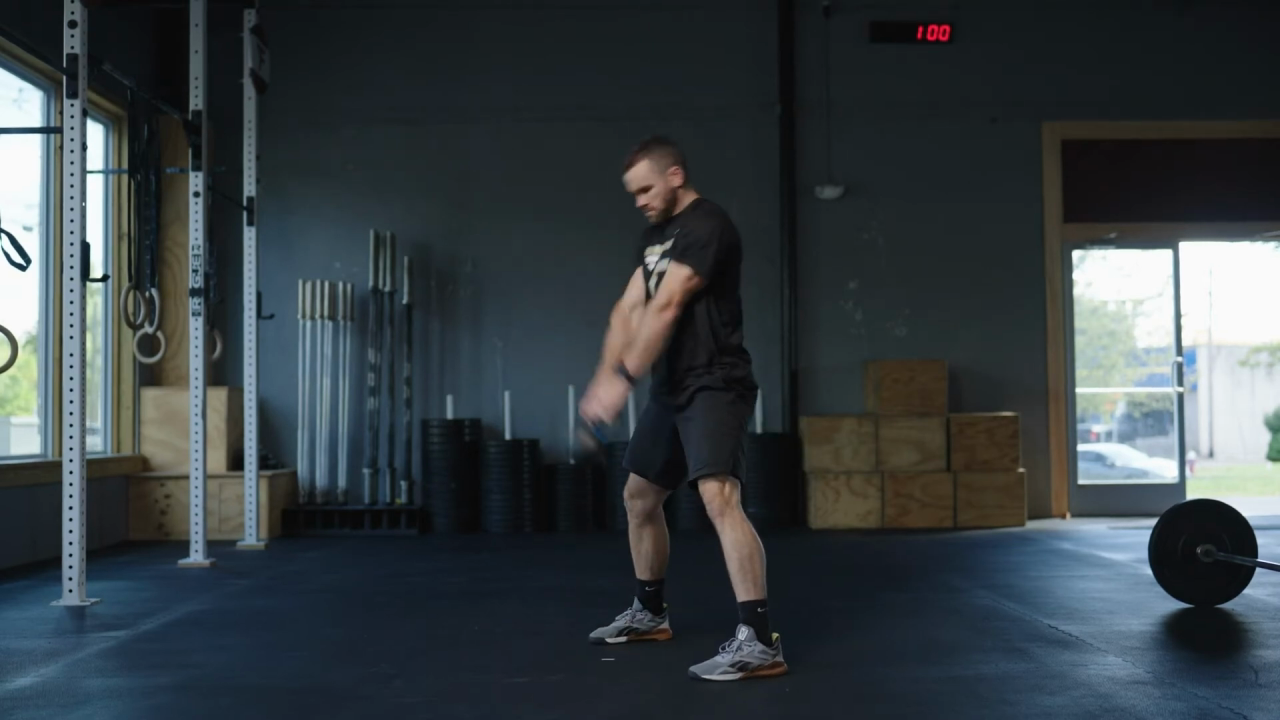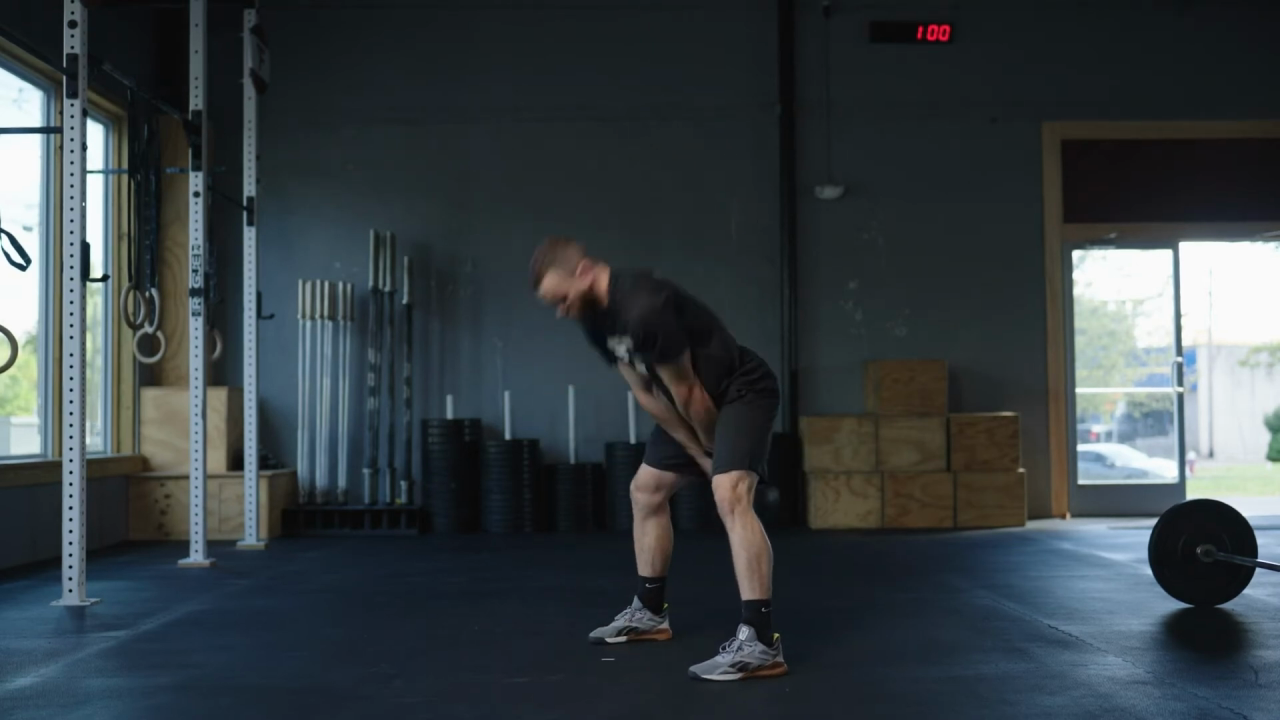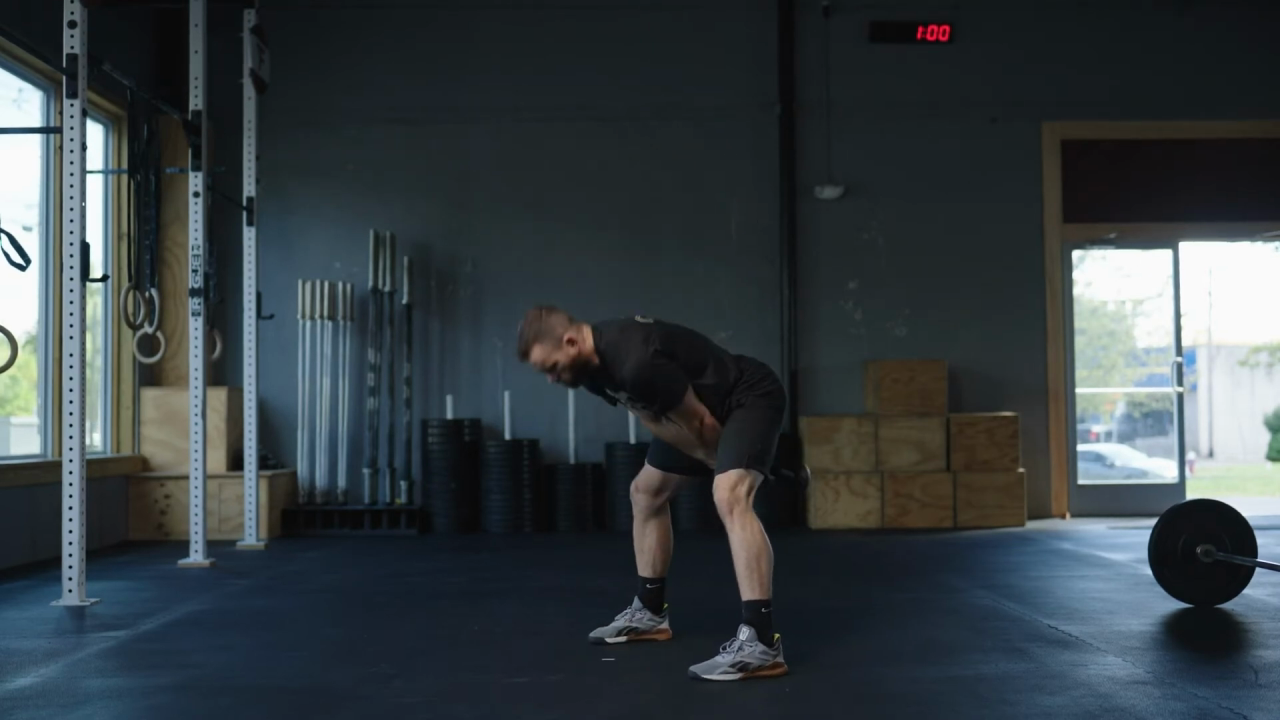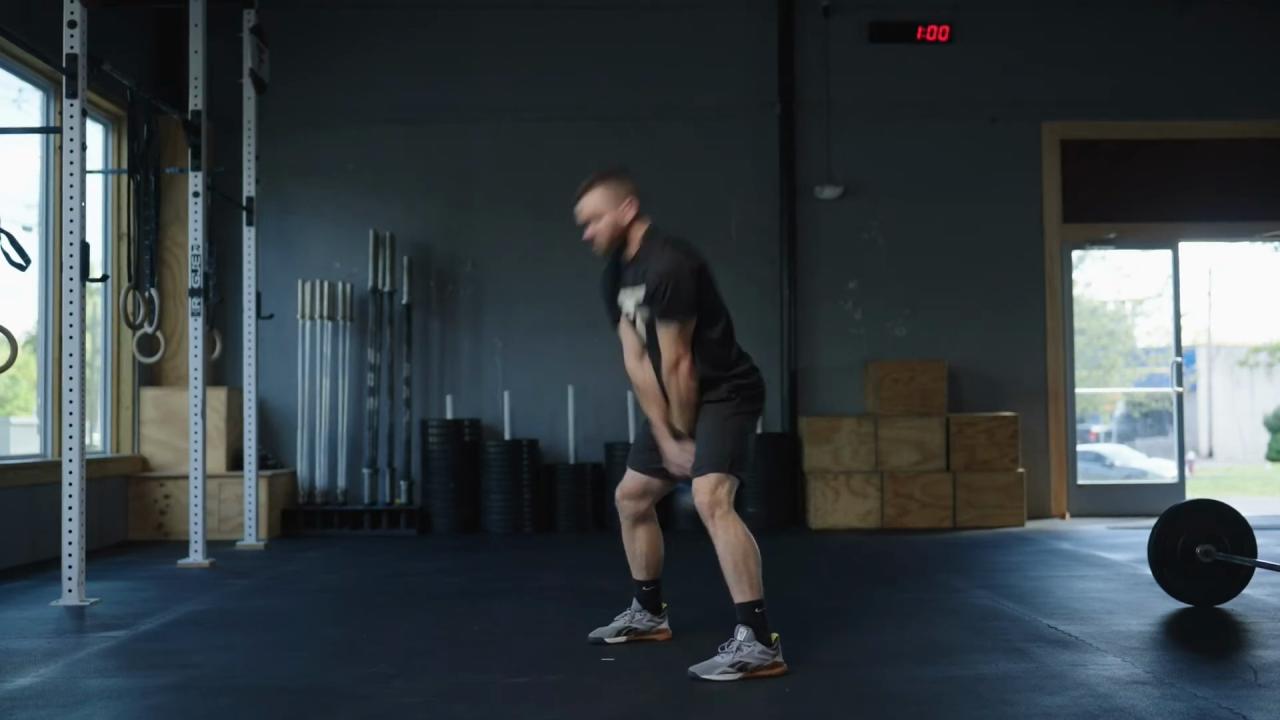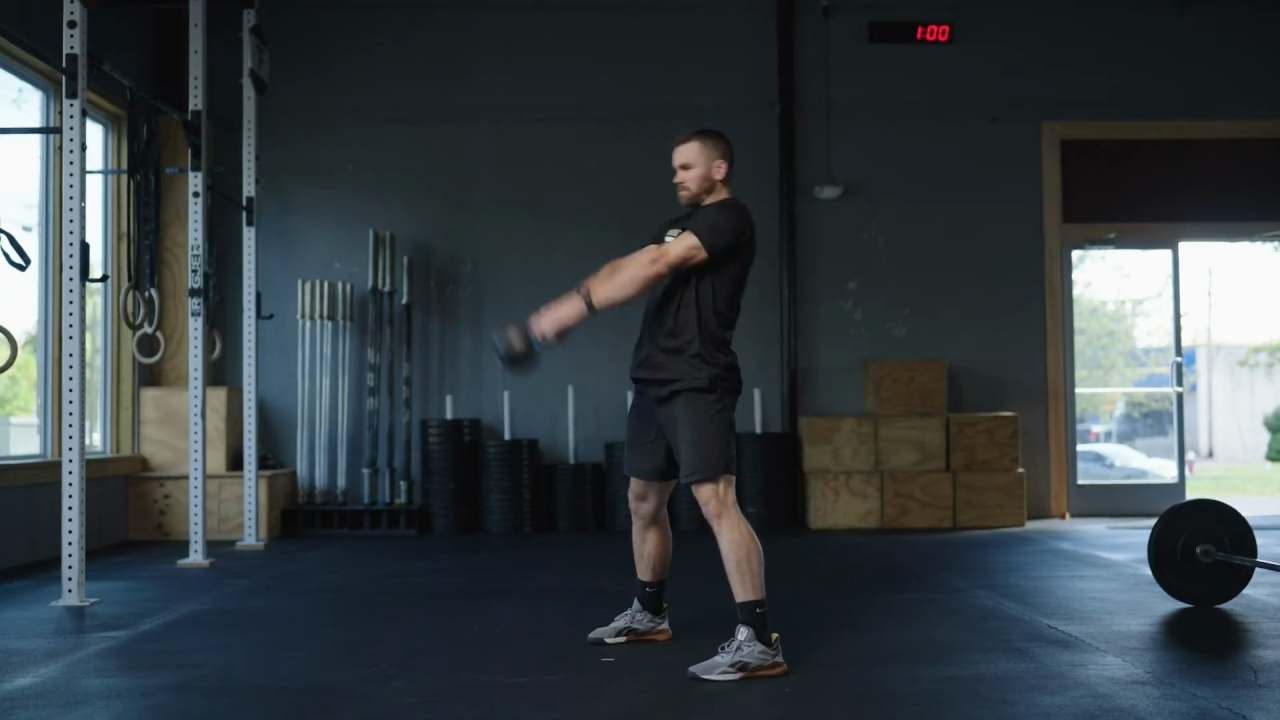
dt=0.2s
person 1, frame 1
left shoulder: (707, 226)
right shoulder: (654, 236)
left elbow: (666, 308)
right elbow: (629, 308)
left wrist: (624, 380)
right wrist: (604, 375)
left hip: (715, 386)
right hip: (670, 389)
left knee: (718, 499)
right knee: (639, 497)
left ankle: (760, 640)
right ankle: (649, 612)
person 1, frame 2
left shoulder: (643, 310)
right shoulder: (596, 318)
left elbow: (689, 394)
right elbow: (645, 392)
left wrist: (713, 451)
right wrist: (700, 454)
left hip: (741, 391)
right hip: (695, 413)
left knee: (729, 493)
right knee: (644, 490)
left ankle: (760, 642)
right ankle: (650, 610)
person 1, frame 3
left shoulder: (636, 361)
right shoulder: (593, 366)
left elbow: (699, 421)
right elbow: (659, 423)
left wrist: (728, 468)
right wrist: (713, 462)
left hip: (749, 398)
right hip: (705, 413)
left knee: (729, 494)
right knee: (646, 492)
left ankle: (759, 641)
right ankle: (650, 610)
person 1, frame 4
left shoulder: (668, 265)
right shoulder: (617, 277)
left elbow: (679, 365)
right elbow: (638, 363)
left wrist: (684, 436)
right wrist: (668, 436)
left hip: (725, 392)
right hip: (689, 399)
left knee: (710, 499)
right knee: (630, 497)
left ankle: (757, 641)
right ankle: (649, 612)
person 1, frame 5
left shoulder: (730, 219)
right shoulder: (683, 224)
left elbow: (656, 266)
right elbow: (627, 267)
left wrist: (578, 304)
right wrist: (570, 303)
left hip: (698, 385)
right hip: (653, 384)
left knee: (714, 500)
right knee: (643, 501)
left ankle: (758, 641)
right ankle: (649, 612)
